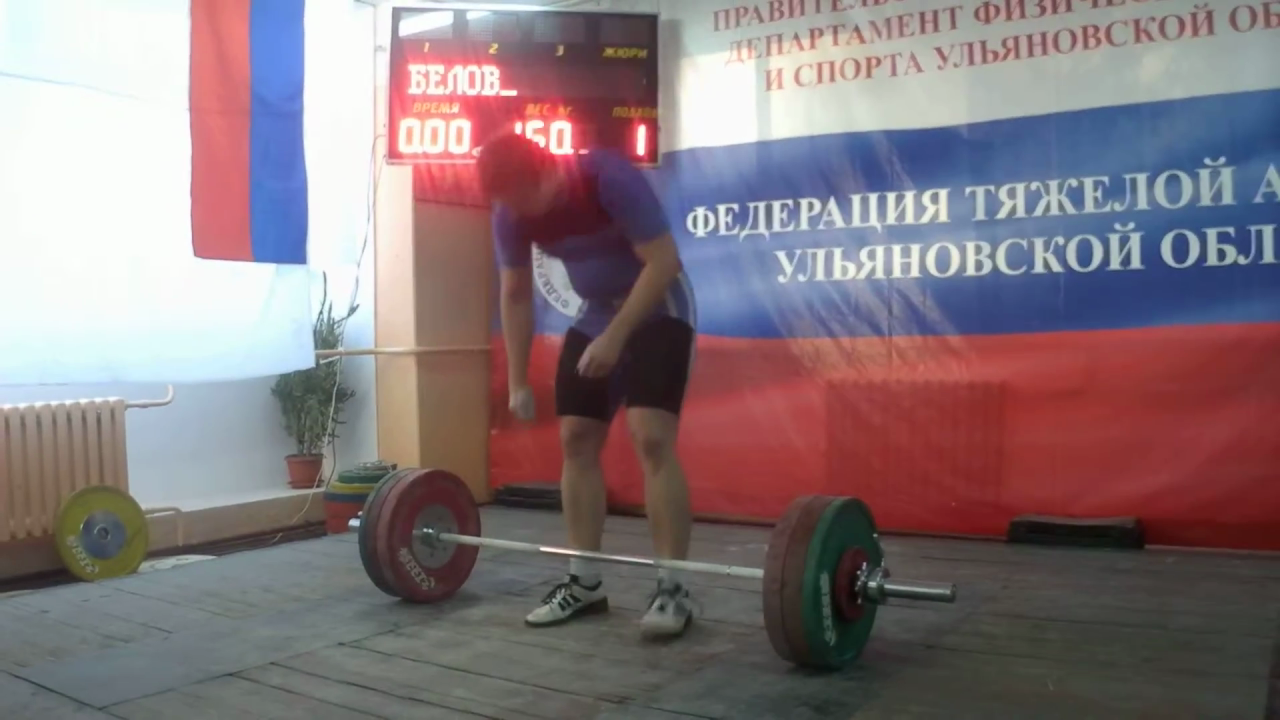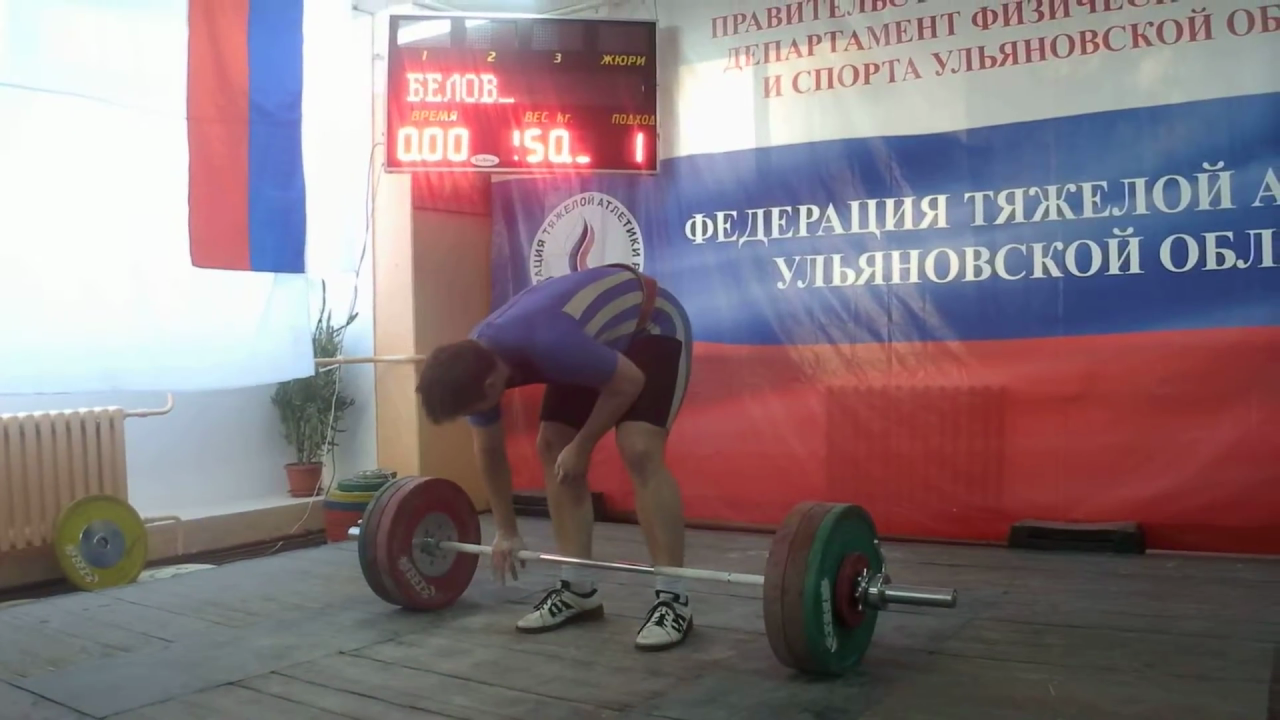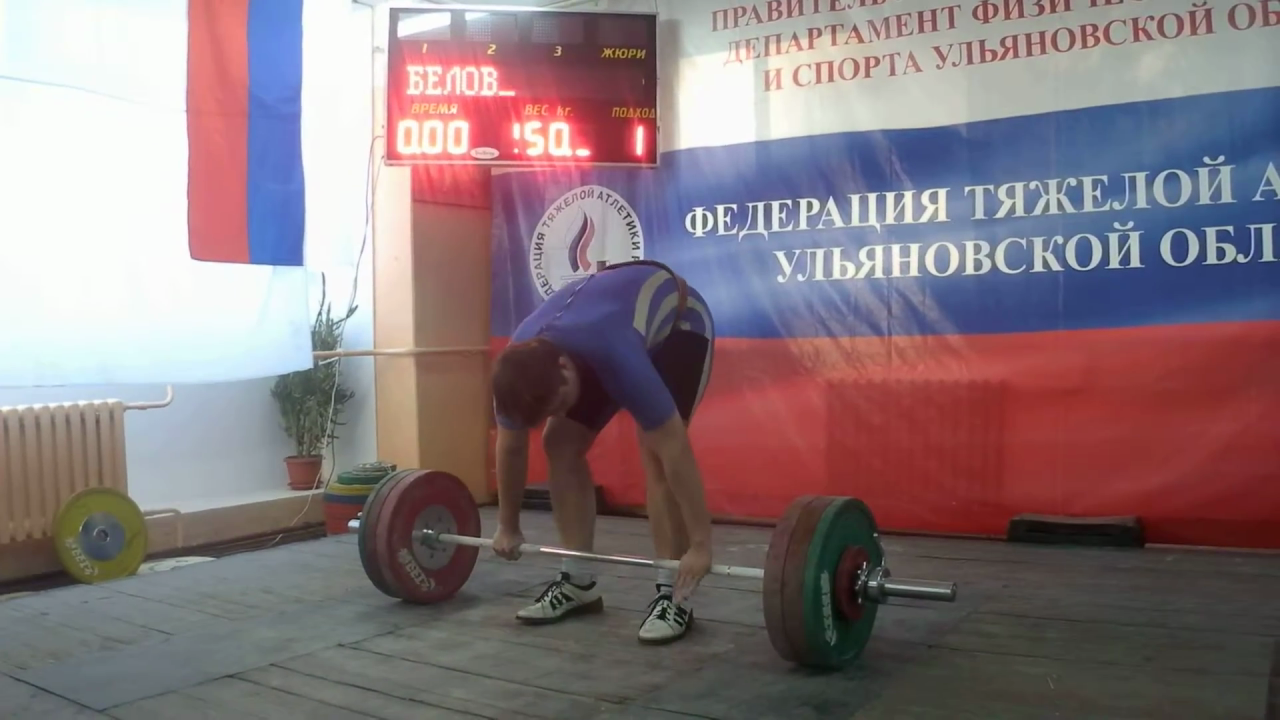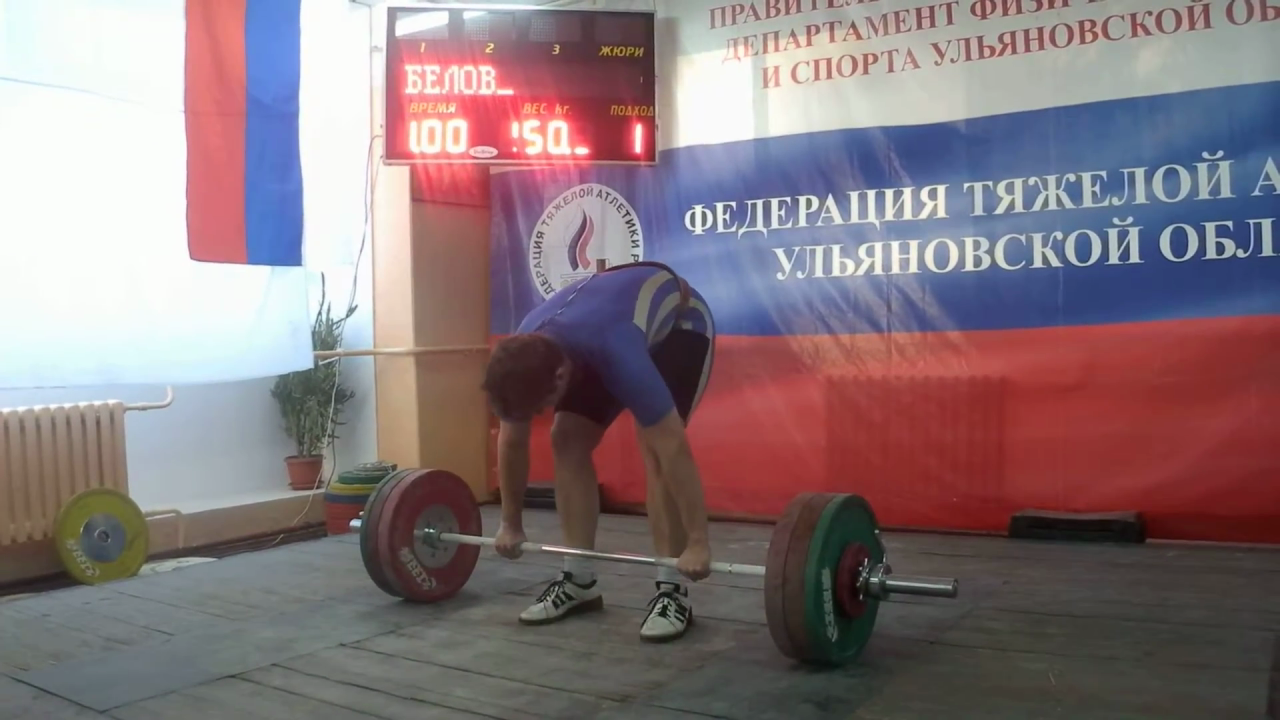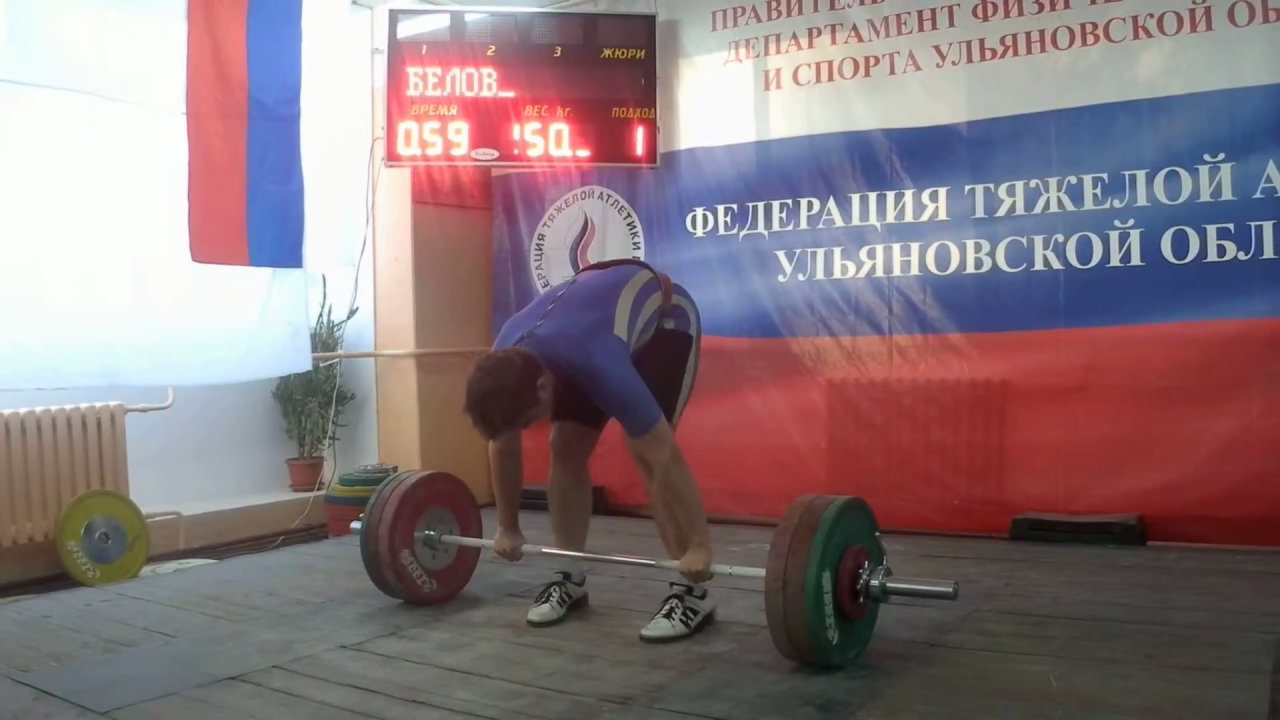
dt=1s
person 1, frame 1
left shoulder: (610, 180)
right shoulder: (511, 214)
left elbow: (663, 262)
right elbow: (515, 296)
left wrist: (614, 337)
right wrist: (518, 382)
left hip: (657, 312)
right hip: (595, 312)
left knee: (651, 438)
right knee: (576, 440)
left ankle: (673, 585)
right ankle: (584, 580)
person 1, frame 2
left shoulder: (549, 344)
right shoulder: (476, 363)
left elbow: (629, 382)
right elbow: (490, 449)
left wrist: (582, 447)
right wrist: (506, 531)
left hip: (653, 324)
right hip: (598, 334)
left knee: (639, 451)
right knee: (551, 448)
left ankle: (673, 600)
right ankle: (578, 589)
person 1, frame 3
left shoulder: (615, 356)
right shoulder: (521, 368)
left elbow: (675, 451)
right elbow: (511, 448)
left wrist: (700, 545)
right wrist: (508, 527)
left hip: (679, 322)
left knee: (654, 448)
right knee: (560, 444)
left ankle: (671, 593)
right ankle: (577, 582)
person 1, frame 4
left shoulder: (615, 352)
right shoulder: (519, 360)
left elbow: (673, 447)
right elbow: (512, 442)
left wrist: (698, 543)
right wrist: (510, 523)
left hip: (680, 323)
left knee: (655, 446)
right knee: (567, 440)
left ankle: (672, 590)
right ankle: (579, 579)
person 1, frame 5
left shoulder: (598, 364)
right shoulder: (504, 363)
left elbow: (664, 456)
right elbow: (503, 448)
left wrist: (699, 546)
right wrist: (507, 528)
left hip: (665, 317)
left knee: (643, 452)
right knee: (565, 448)
left ankle: (691, 593)
right ankle: (569, 579)
